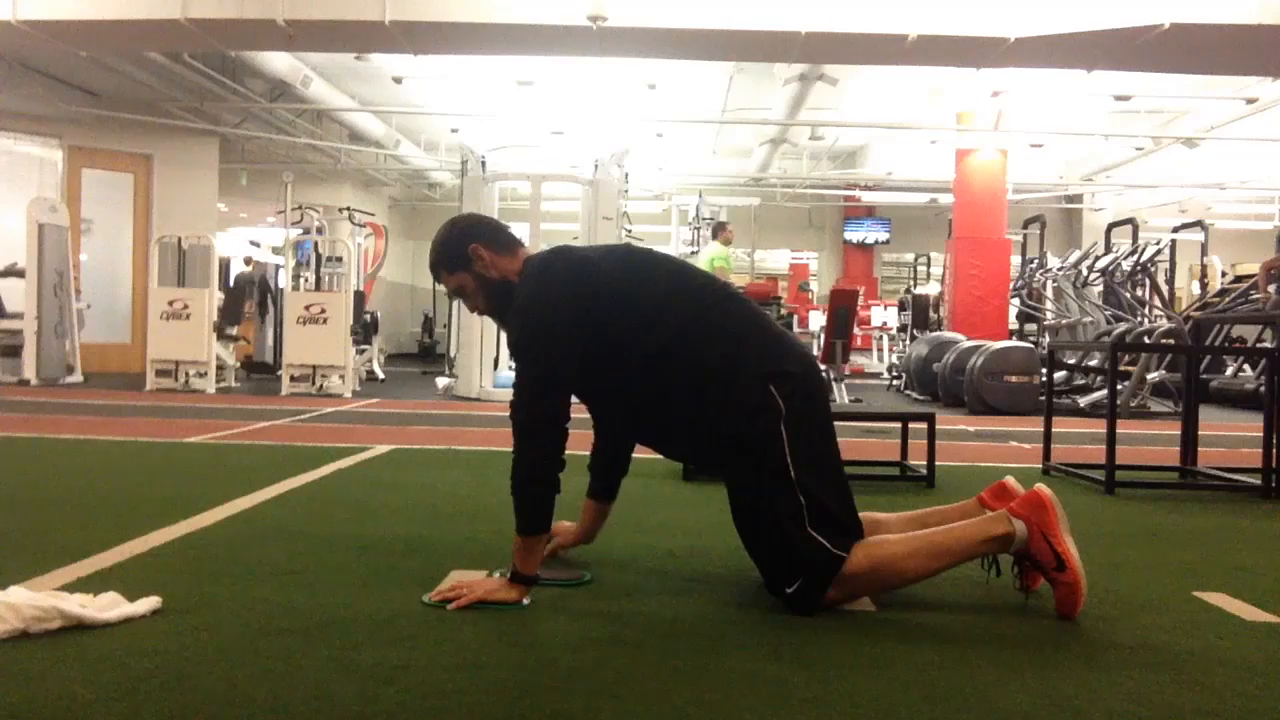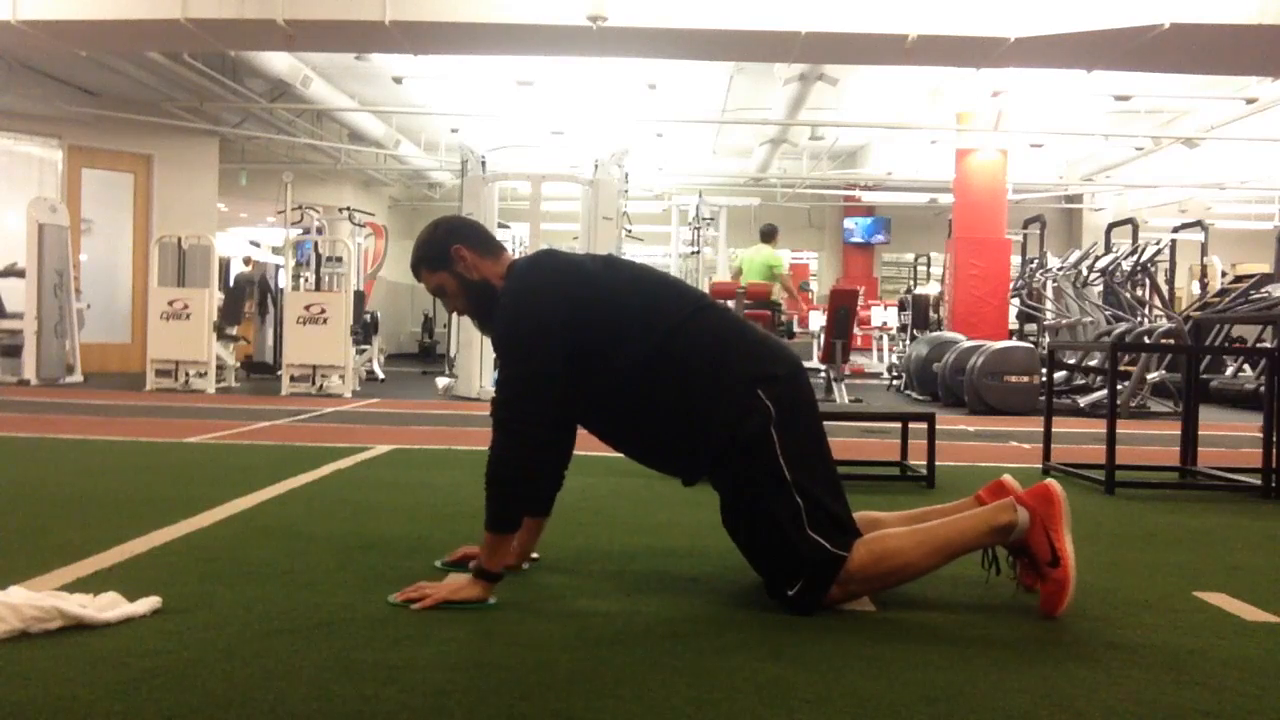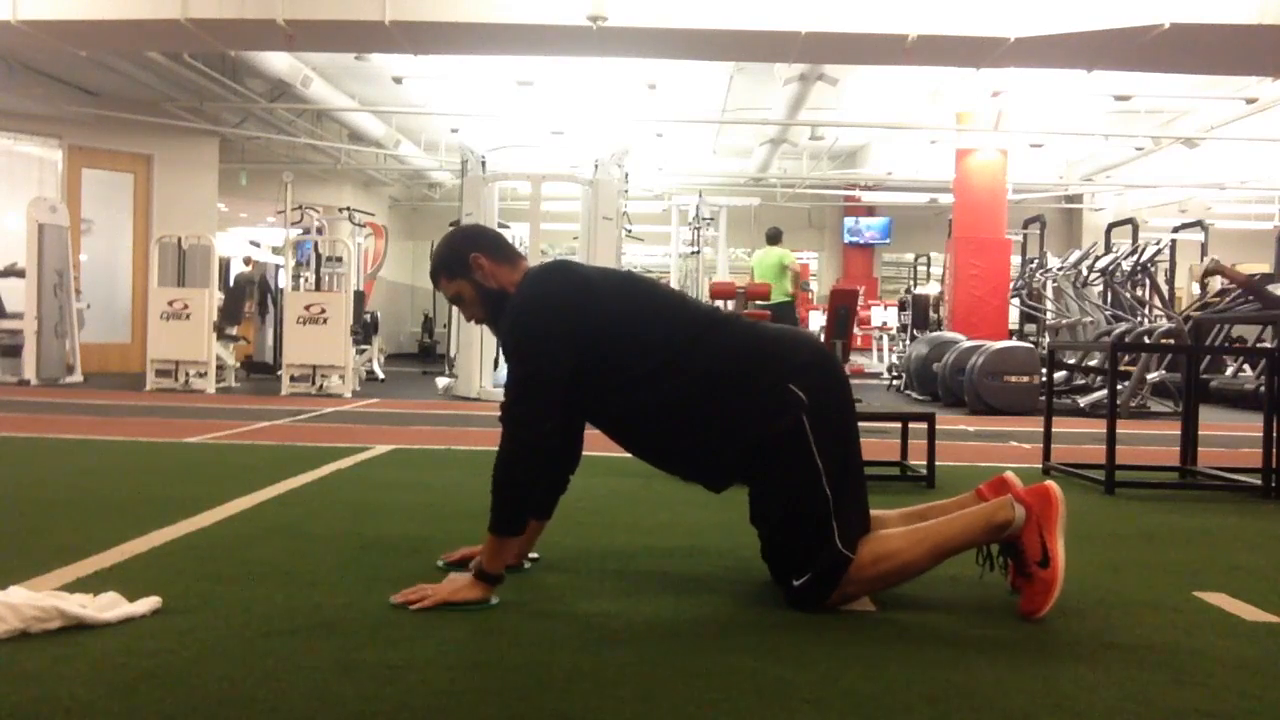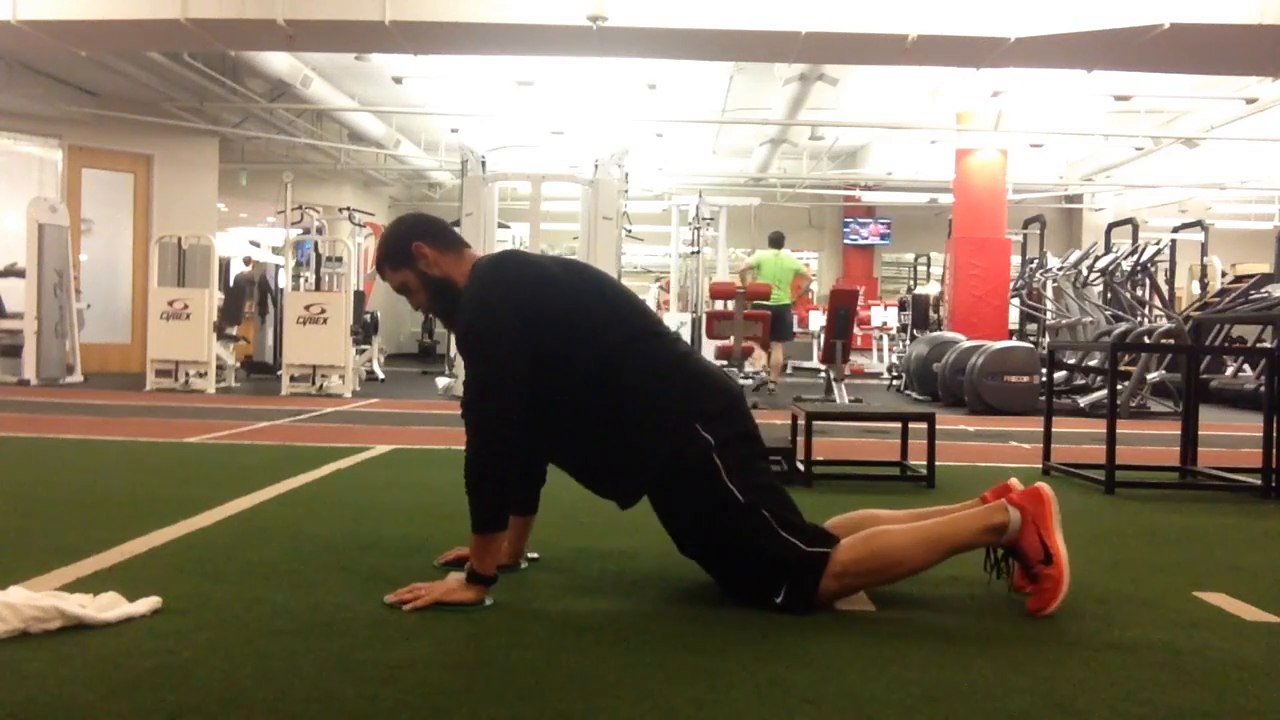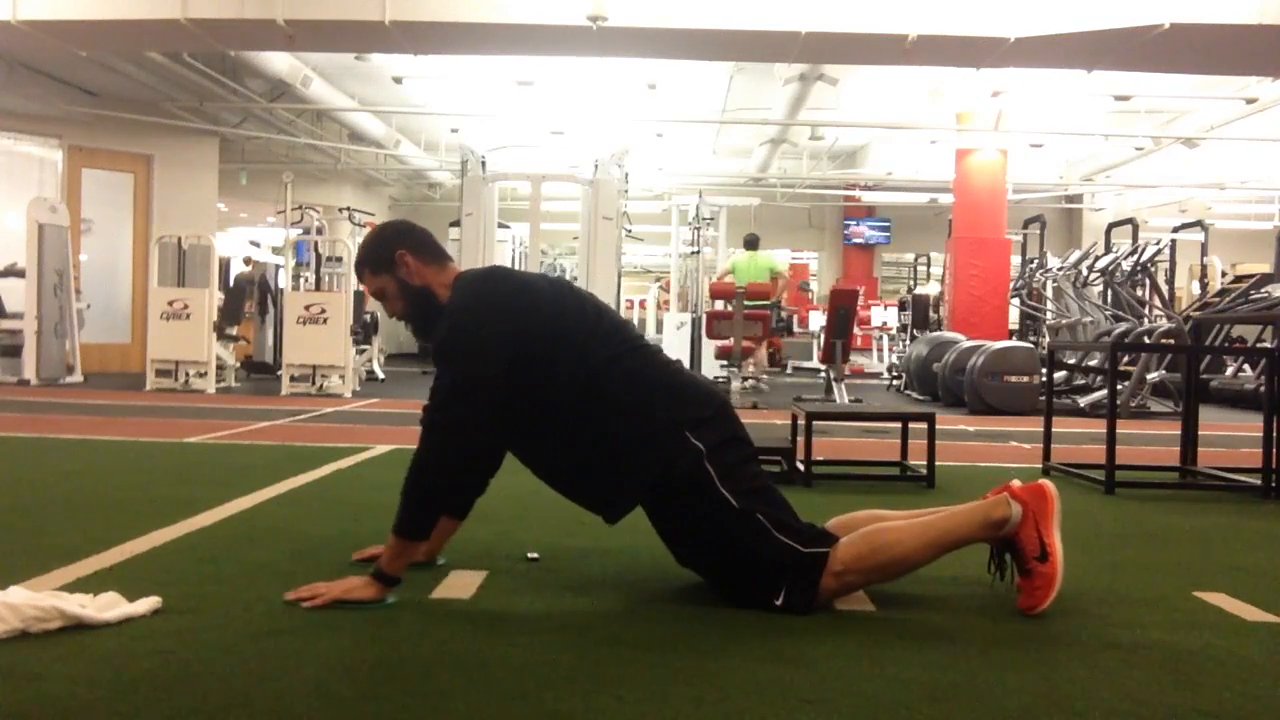
dt=1s
person 1, frame 1
left shoulder: (542, 293)
right shoulder: (576, 284)
left elbow: (538, 433)
right elbow: (617, 414)
left wrist: (519, 575)
right wrist: (586, 525)
left hip: (762, 399)
right hip: (759, 396)
left knee: (816, 579)
right knee: (832, 542)
left ankle: (1014, 527)
right ankle: (993, 509)
person 1, frame 2
left shoulder: (530, 296)
right shoulder: (551, 293)
left elbow: (518, 438)
right elbow: (548, 435)
left wrist: (485, 576)
right wrist: (516, 547)
left hip: (749, 405)
right hip: (744, 406)
left knee: (819, 579)
right knee: (826, 542)
left ankle: (1015, 518)
right ankle: (989, 506)
person 1, frame 3
left shoulder: (537, 306)
right shoulder: (564, 303)
left elbow: (526, 442)
right elbow: (556, 446)
left wrist: (487, 574)
right wrist: (512, 546)
left hip: (787, 399)
right hip: (780, 399)
left knee: (820, 581)
right knee: (821, 549)
left ankle: (1011, 517)
right ankle: (988, 504)
person 1, frame 4
left shoulder: (492, 296)
right shoulder: (517, 289)
left elbow: (494, 437)
right elbow: (526, 434)
left wrist: (479, 576)
right wrist: (507, 547)
left hip: (687, 436)
right hip: (686, 432)
left knee: (810, 578)
right knee: (810, 547)
left ankle: (1007, 520)
right ankle: (989, 508)
person 1, frame 5
left shoulder: (476, 312)
right shoulder: (493, 305)
left elbow: (447, 447)
right elbow: (473, 451)
left wrist: (383, 576)
right wrist: (423, 545)
left hip: (676, 446)
right hip: (674, 443)
left knee: (811, 578)
right knee: (808, 549)
left ankle: (1007, 513)
right ankle: (995, 511)
